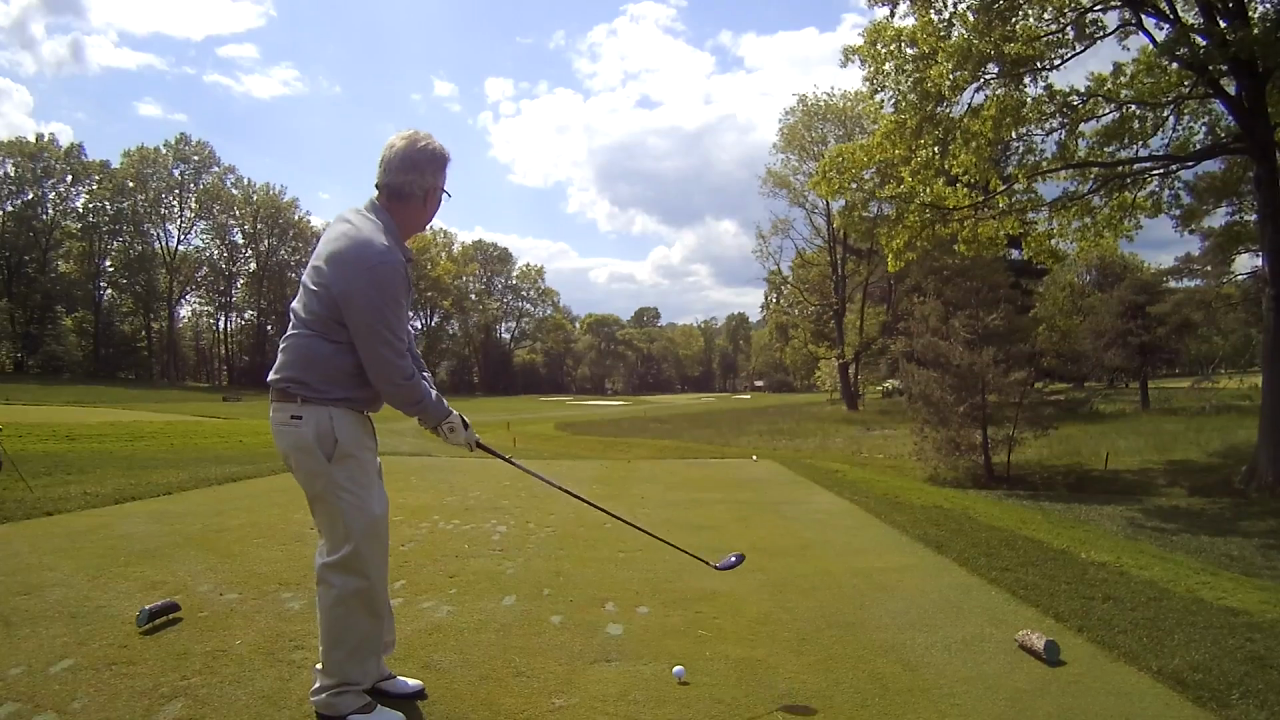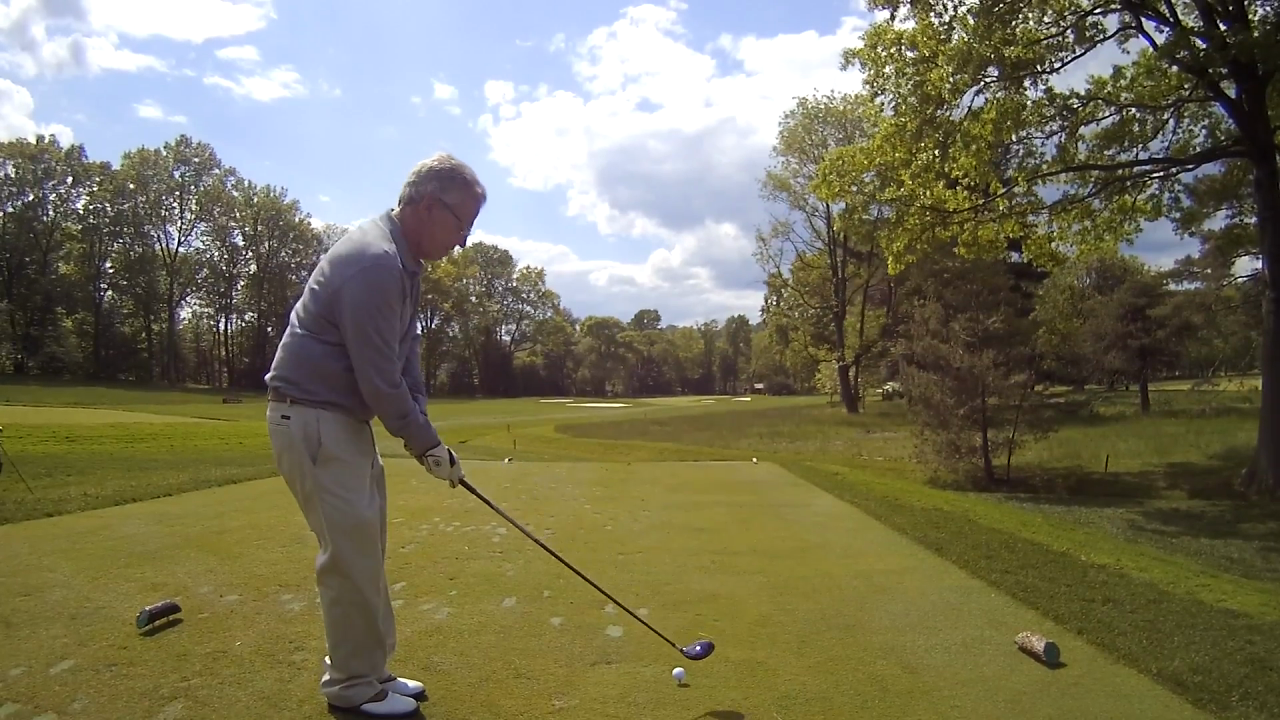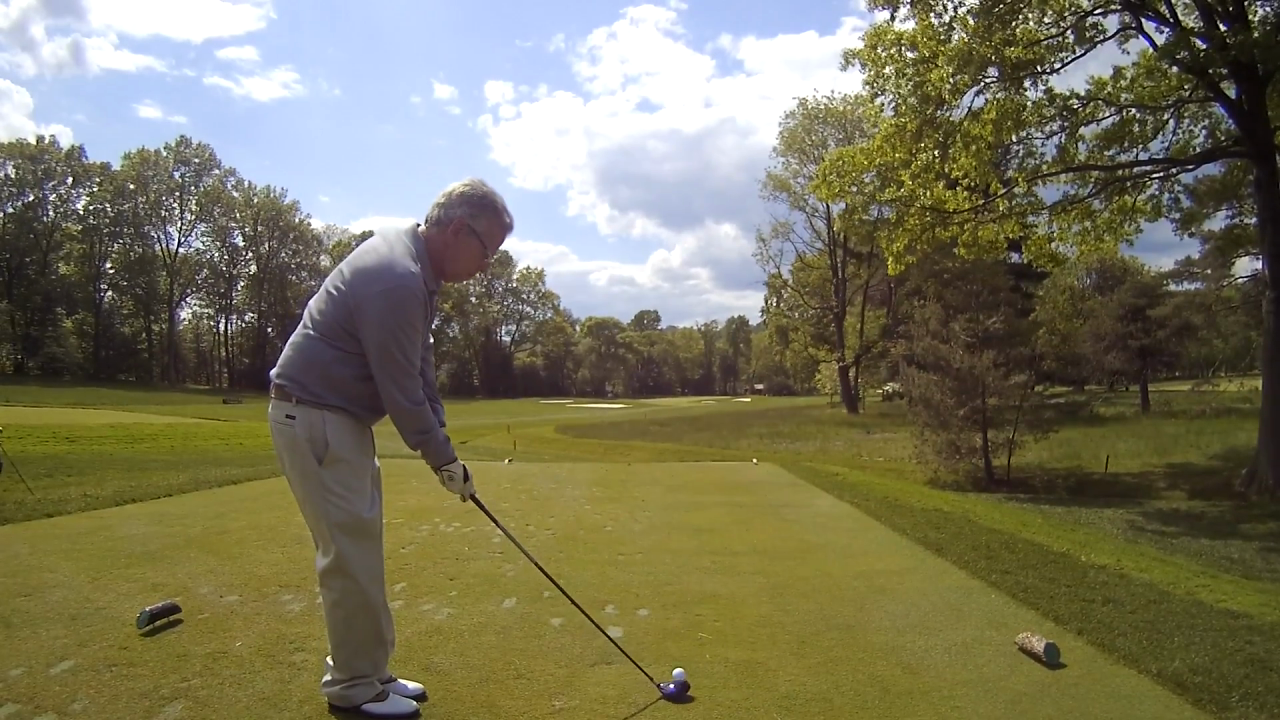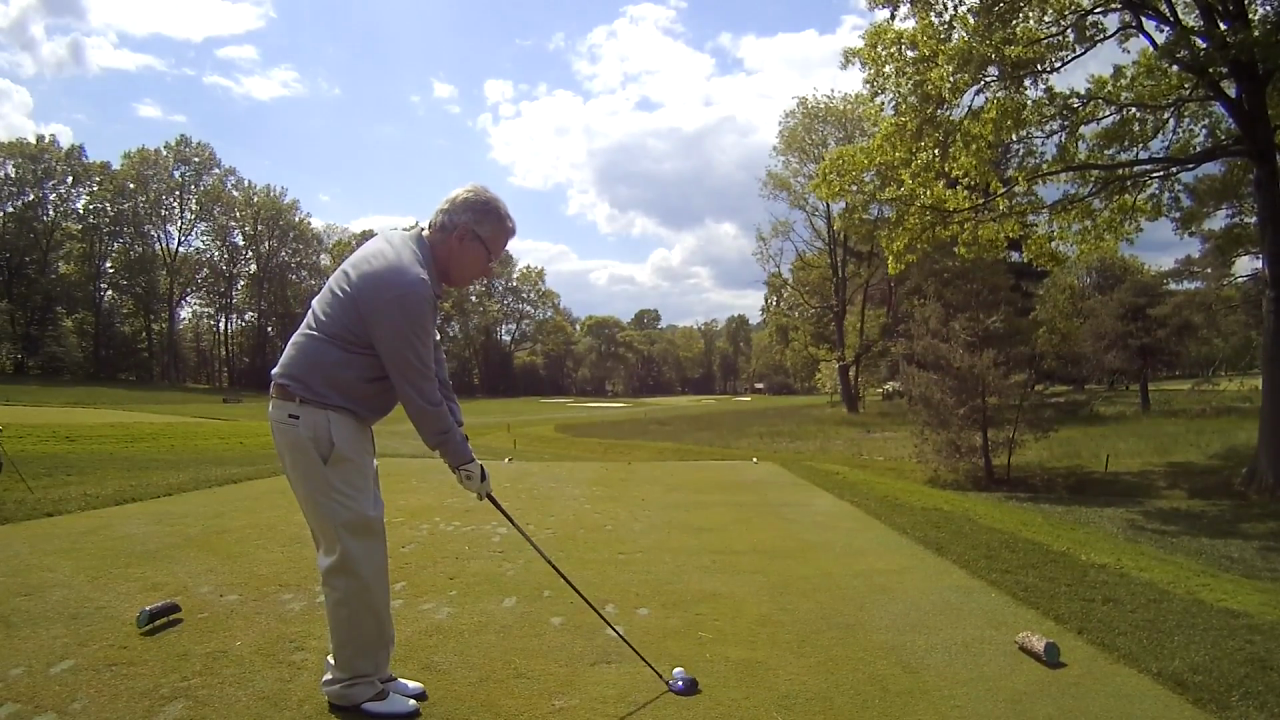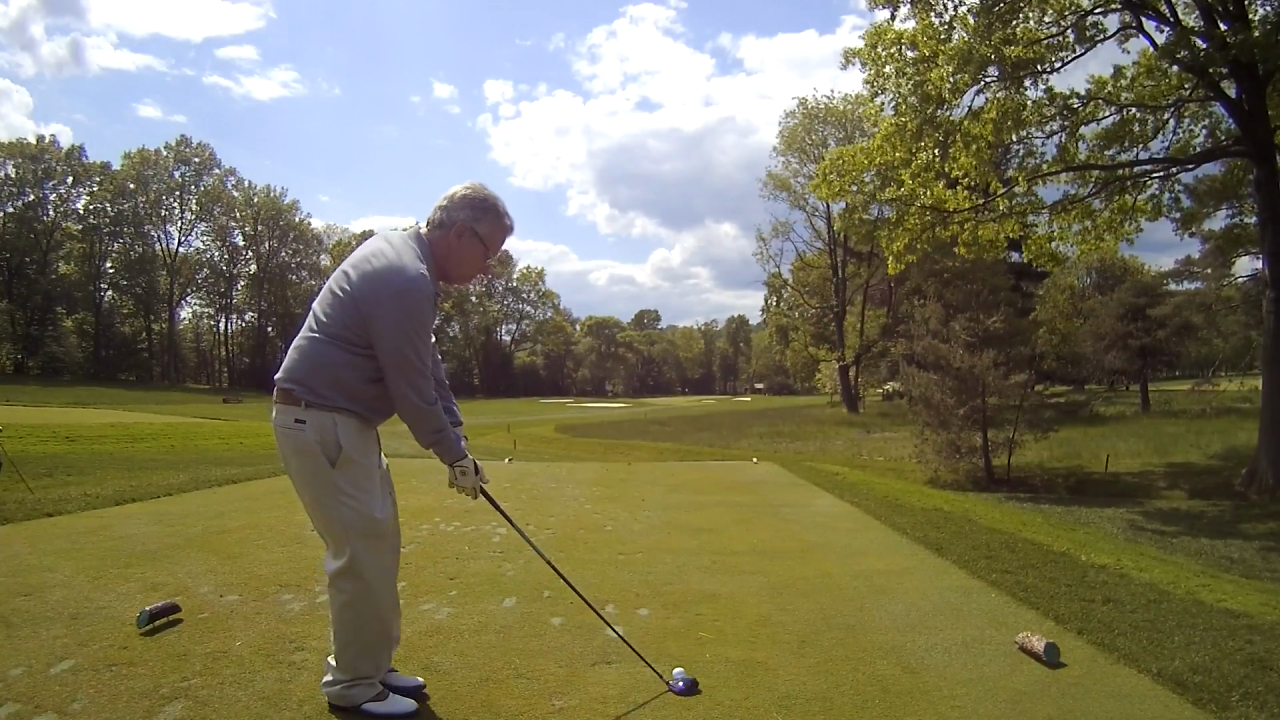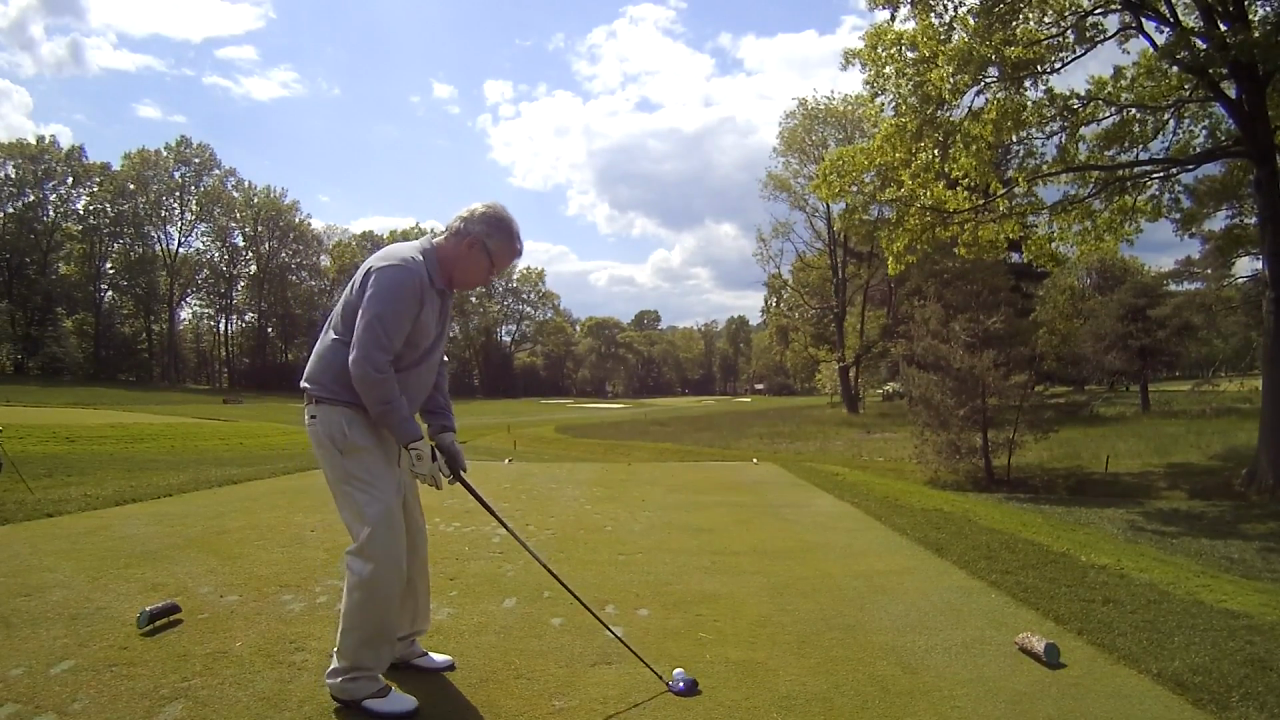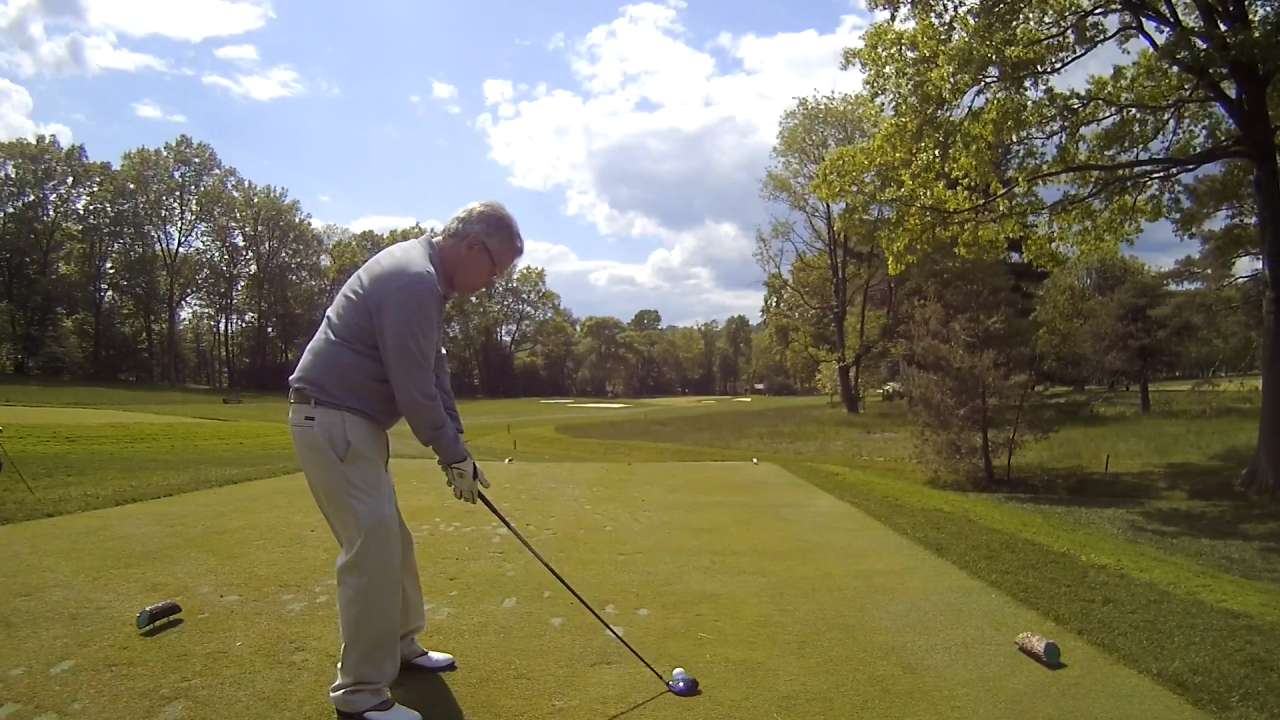
dt=0.7s
person 1, frame 1
left shoulder: (361, 230)
right shoulder: (375, 257)
left elbow: (396, 341)
right elbow: (390, 371)
left wrist: (435, 400)
right wrist: (439, 416)
left hip: (330, 412)
right hip: (319, 416)
left knee: (362, 543)
right knee: (354, 549)
left ankle: (365, 668)
person 1, frame 2
left shoulder: (397, 257)
right shoulder: (375, 263)
left elbow: (405, 354)
right elbow: (380, 378)
left wrist: (423, 433)
right wrist: (425, 441)
left hip: (340, 416)
right hip: (312, 417)
left knee: (363, 545)
right knee: (350, 550)
left ankle: (365, 668)
person 1, frame 3
left shoulder: (412, 260)
right shoulder: (396, 281)
left elbow: (420, 366)
right elbow: (400, 390)
left wrist: (442, 444)
right wrist: (442, 458)
left hip: (338, 415)
right hip: (314, 416)
left knee: (361, 546)
right knee: (350, 551)
left ankle: (366, 670)
person 1, frame 4
left shoulder: (408, 253)
right shoulder: (405, 284)
left elbow: (432, 366)
right elbow: (418, 390)
left wrist: (460, 440)
right wrist: (460, 458)
left hip: (333, 413)
right hip: (316, 416)
left knee: (361, 544)
right knee: (354, 549)
left ankle: (365, 670)
person 1, frame 5
left shoulder: (402, 251)
right shoulder: (405, 280)
left elbow: (425, 362)
right elbow: (413, 391)
left wrist: (455, 432)
right wrist: (455, 456)
left hip: (342, 419)
right hip: (320, 419)
left knee: (379, 540)
right knee: (362, 549)
left ankle: (371, 661)
person 1, frame 6
left shoulder: (436, 284)
right shoulder: (401, 272)
left elbow: (430, 367)
right elbow: (366, 366)
left wrist: (443, 430)
right wrist: (414, 440)
left hip: (378, 420)
right hip: (344, 416)
left knee: (408, 538)
right knee: (381, 540)
left ankle: (400, 643)
right ankle: (354, 676)
person 1, frame 7
left shoulder: (425, 274)
right shoulder: (413, 281)
left elbow: (433, 366)
right elbow: (414, 388)
left wrist: (455, 437)
right wrist: (454, 458)
left hip: (353, 419)
right hip: (331, 418)
left knee: (390, 539)
right knee: (371, 547)
left ankle: (400, 645)
